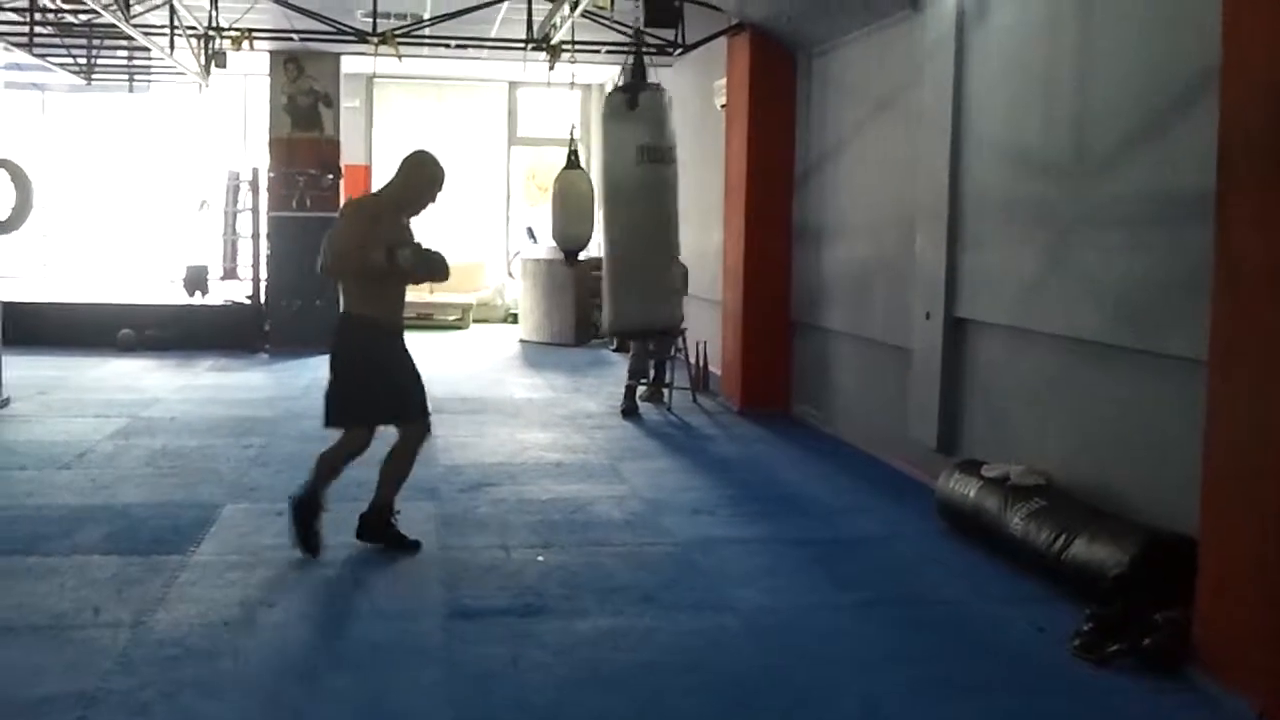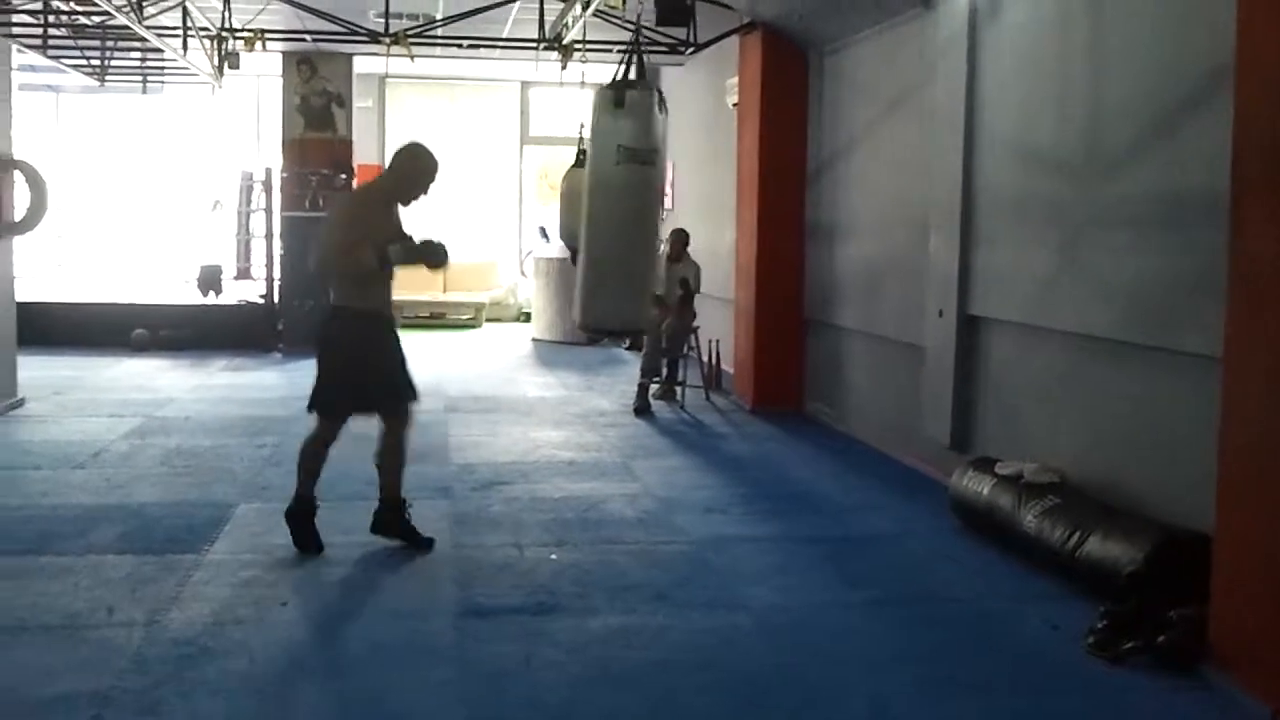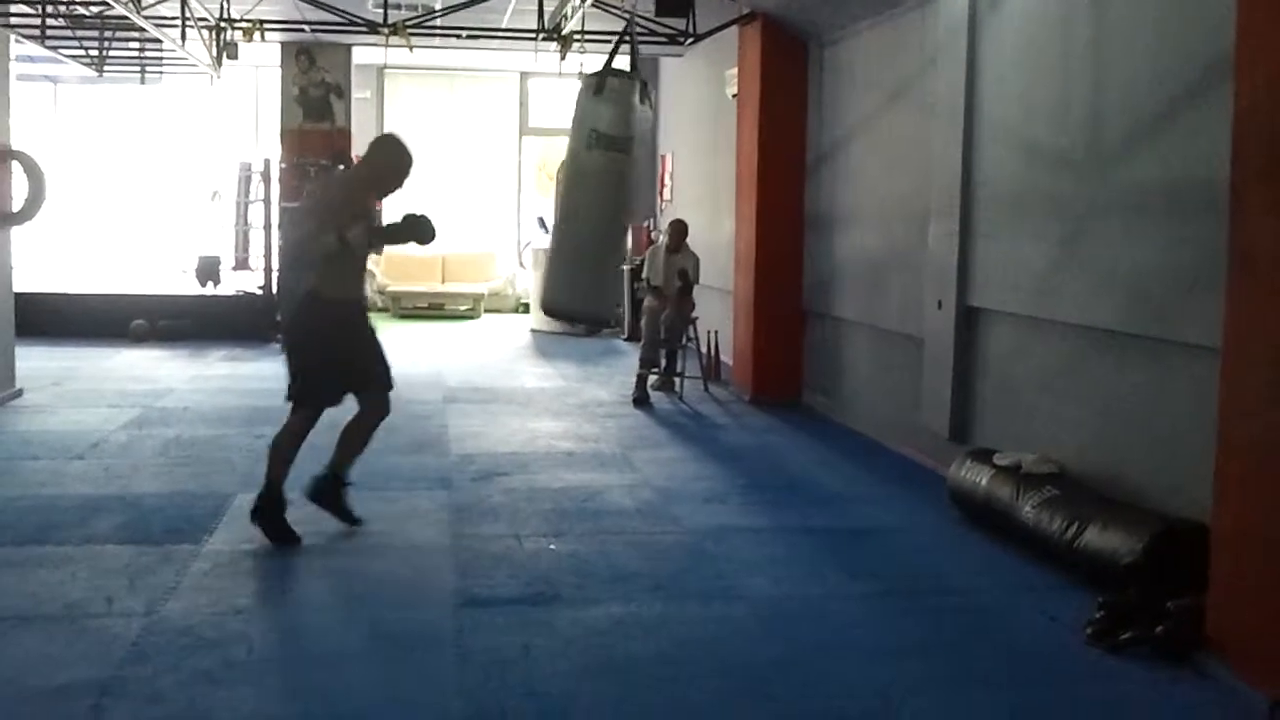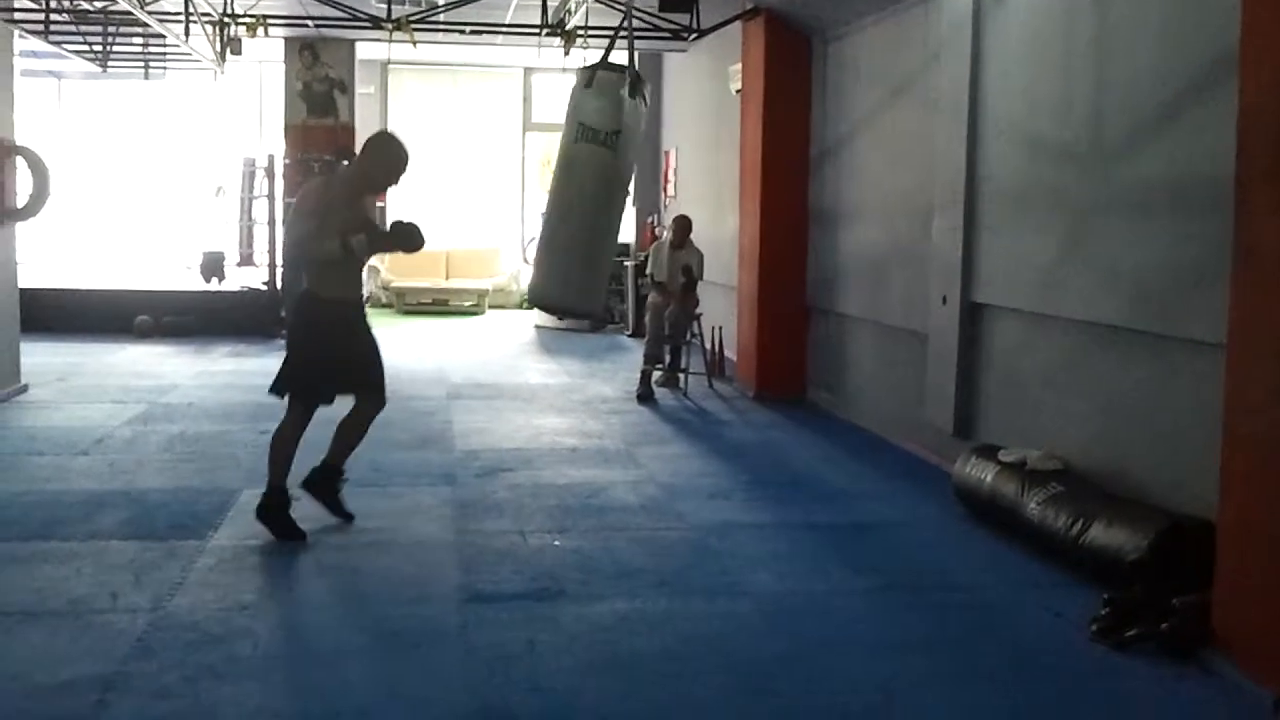
dt=0.2s
person 1, frame 1
left shoulder: (400, 222)
right shoulder: (357, 214)
right elbow: (329, 265)
left wrist: (423, 267)
right wrist: (393, 259)
left hip: (391, 339)
right hip: (359, 337)
left knee: (416, 431)
right knee: (358, 436)
left ankle: (378, 519)
right ankle: (307, 506)
person 1, frame 2
left shoulder: (388, 210)
right shoulder: (352, 208)
right elbow: (324, 265)
left wrist: (412, 251)
right wrist: (390, 252)
left hip: (380, 326)
right hip: (346, 325)
left knee: (398, 419)
right knee: (330, 424)
left ankle: (391, 514)
right ankle: (302, 509)
person 1, frame 3
left shoulder: (365, 201)
right shoulder: (325, 198)
right elbow: (292, 251)
left wrist: (405, 232)
right wrist: (351, 238)
left hip: (353, 316)
right hip: (318, 316)
left knee: (376, 405)
right knee: (305, 414)
left ankle: (330, 486)
right ankle: (268, 504)
person 1, frame 4
left shoulder: (362, 200)
right shoulder: (322, 194)
right elbow: (297, 246)
left wrist: (395, 238)
right wrist: (355, 243)
left hip: (351, 312)
right hip: (317, 312)
left knee: (371, 401)
right knee: (300, 412)
left ankle: (325, 477)
right ankle: (274, 502)
